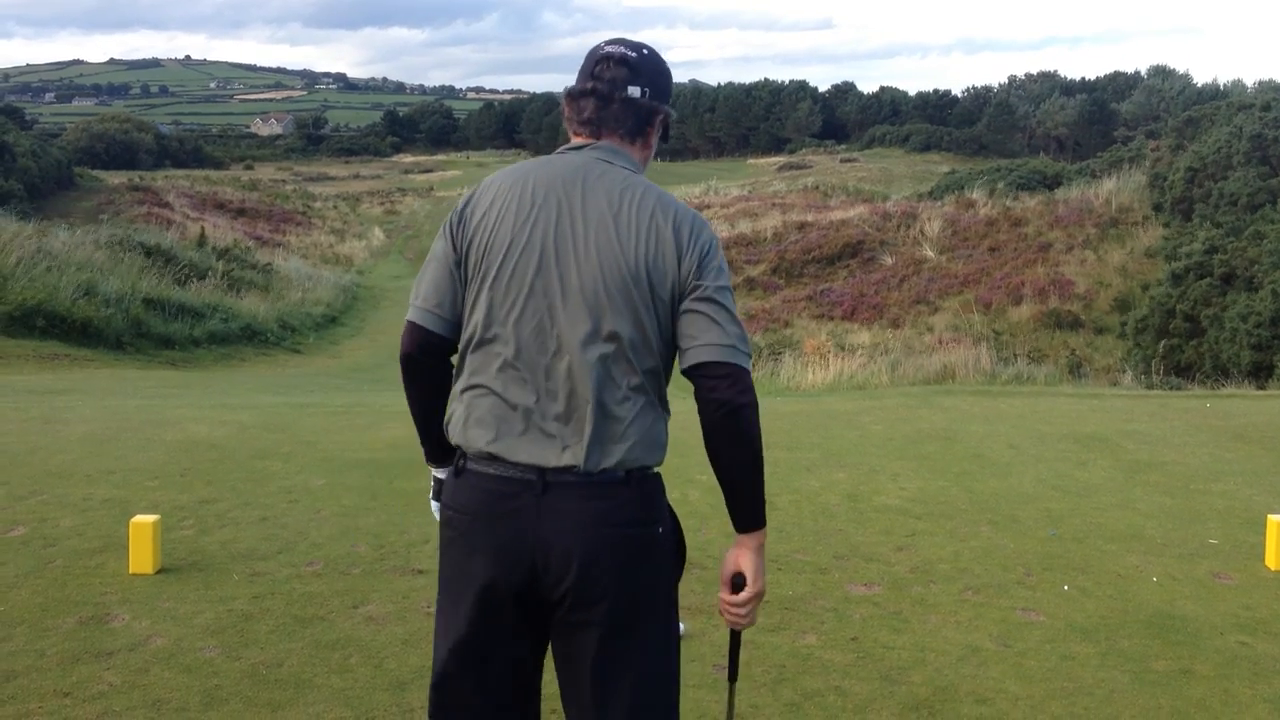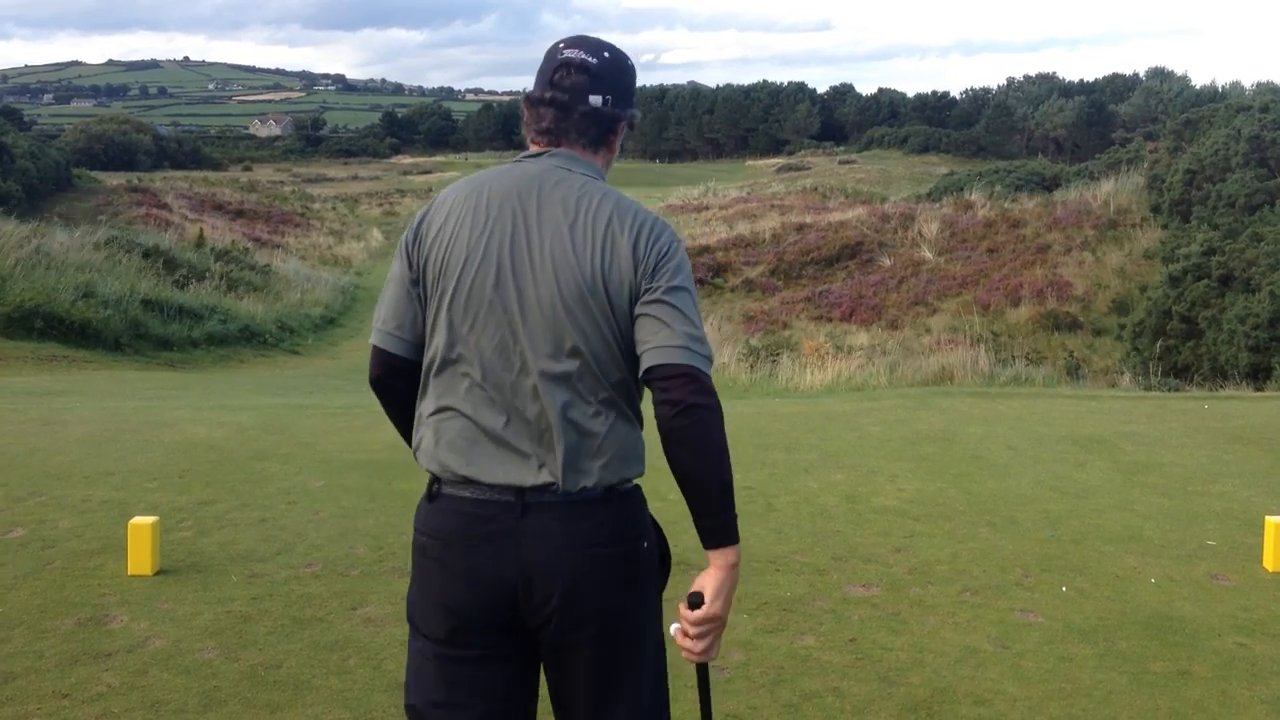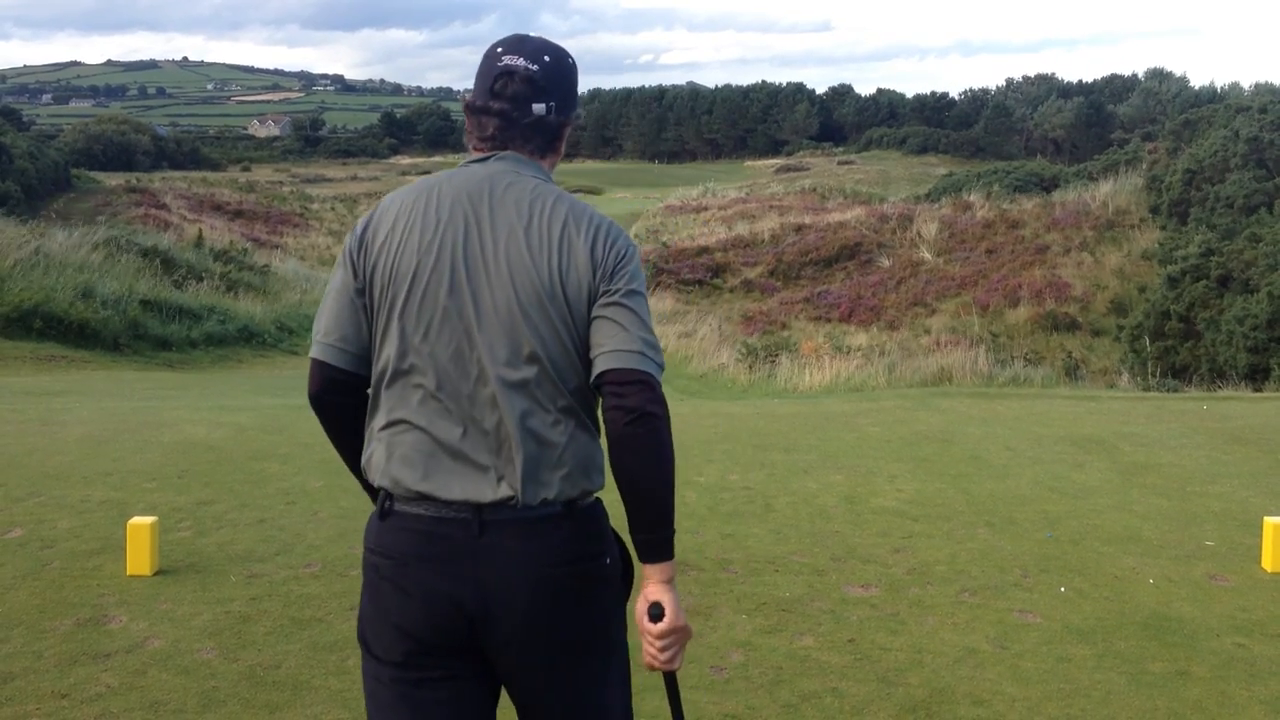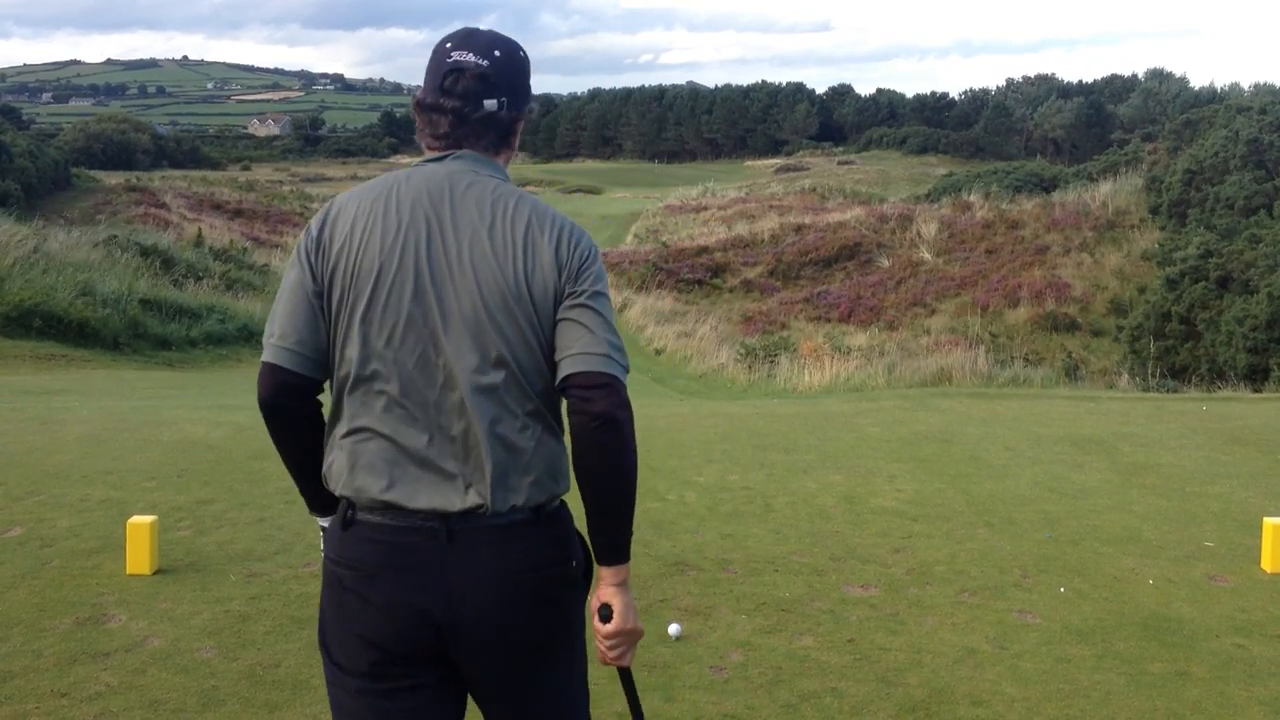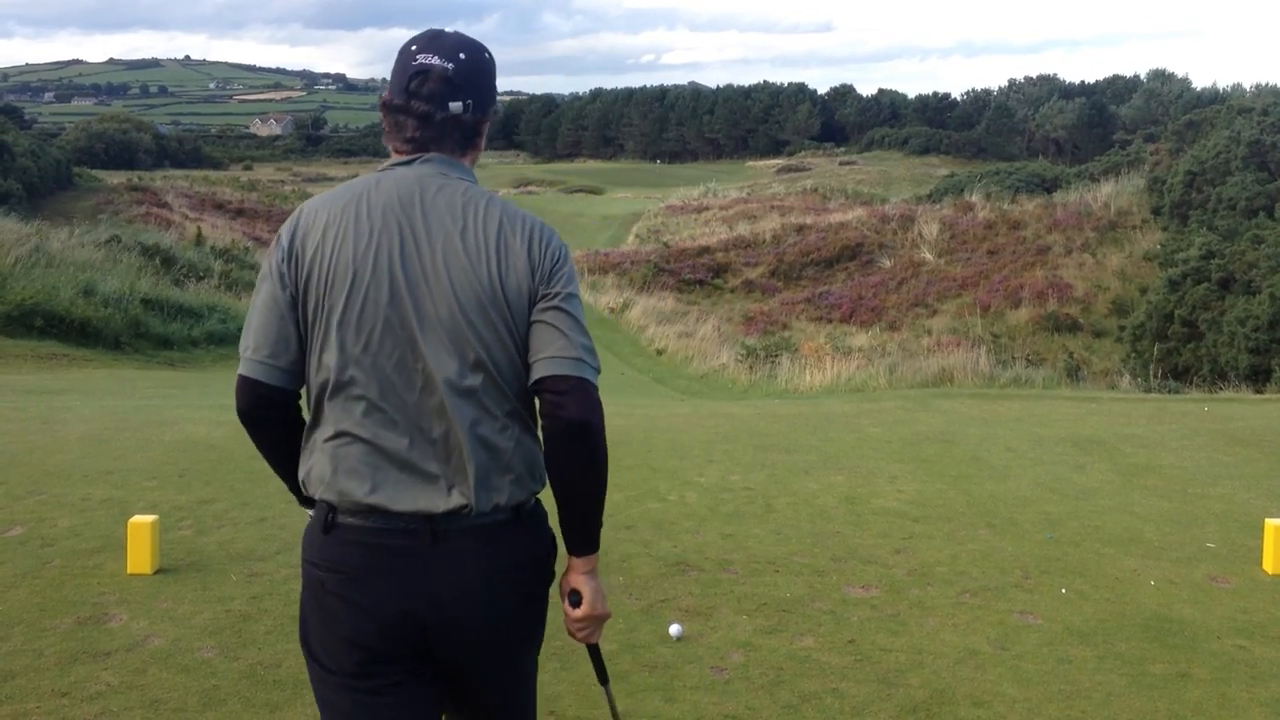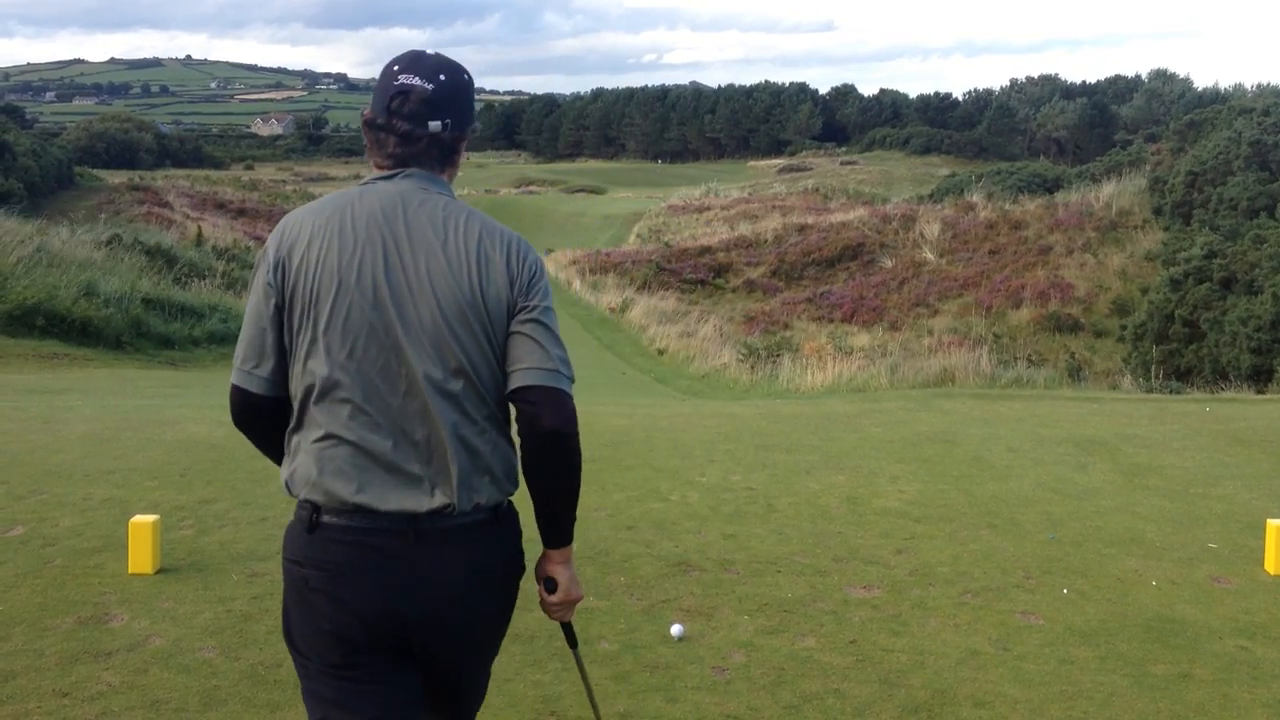
dt=0.2s
person 1, frame 1
left shoulder: (484, 198)
right shoulder: (680, 228)
left elbow: (419, 350)
right elbow: (725, 394)
left wrist: (442, 463)
right wrist: (749, 534)
left hip: (484, 506)
right hip: (614, 519)
person 1, frame 2
left shoulder: (442, 212)
right shoulder: (641, 234)
left elbow: (388, 371)
right elbow: (685, 400)
right wrist: (721, 556)
left hip: (459, 532)
right hip: (594, 538)
person 1, frame 3
left shoulder: (386, 219)
right shoulder: (596, 238)
left elbow: (330, 386)
right elbow: (635, 408)
right wrist: (659, 572)
left hip: (412, 551)
right hip: (553, 553)
person 1, frame 4
left shoulder: (340, 219)
right shoulder: (558, 239)
left elbow: (281, 389)
right elbow: (601, 412)
left wrist: (331, 510)
right wrist: (612, 572)
left hip: (377, 559)
right hip: (518, 558)
person 1, frame 5
left shoulder: (312, 226)
right shoulder: (530, 240)
left elbow: (259, 398)
right elbow: (572, 414)
right wrist: (583, 559)
left hip: (356, 561)
right hip: (495, 556)
person 1, frame 6
left shoulder: (298, 235)
right shoulder: (506, 252)
left elbow: (251, 404)
right elbow: (548, 420)
right wrist: (558, 549)
left hip: (339, 558)
right hip: (471, 554)
